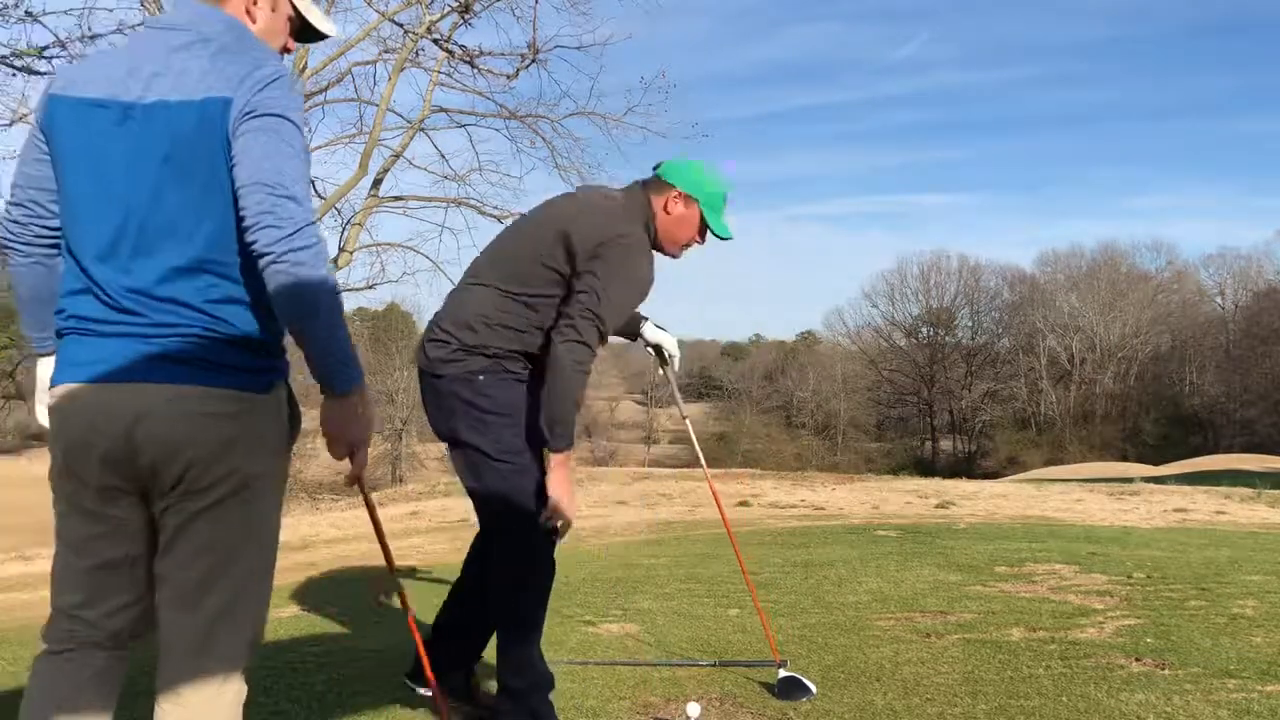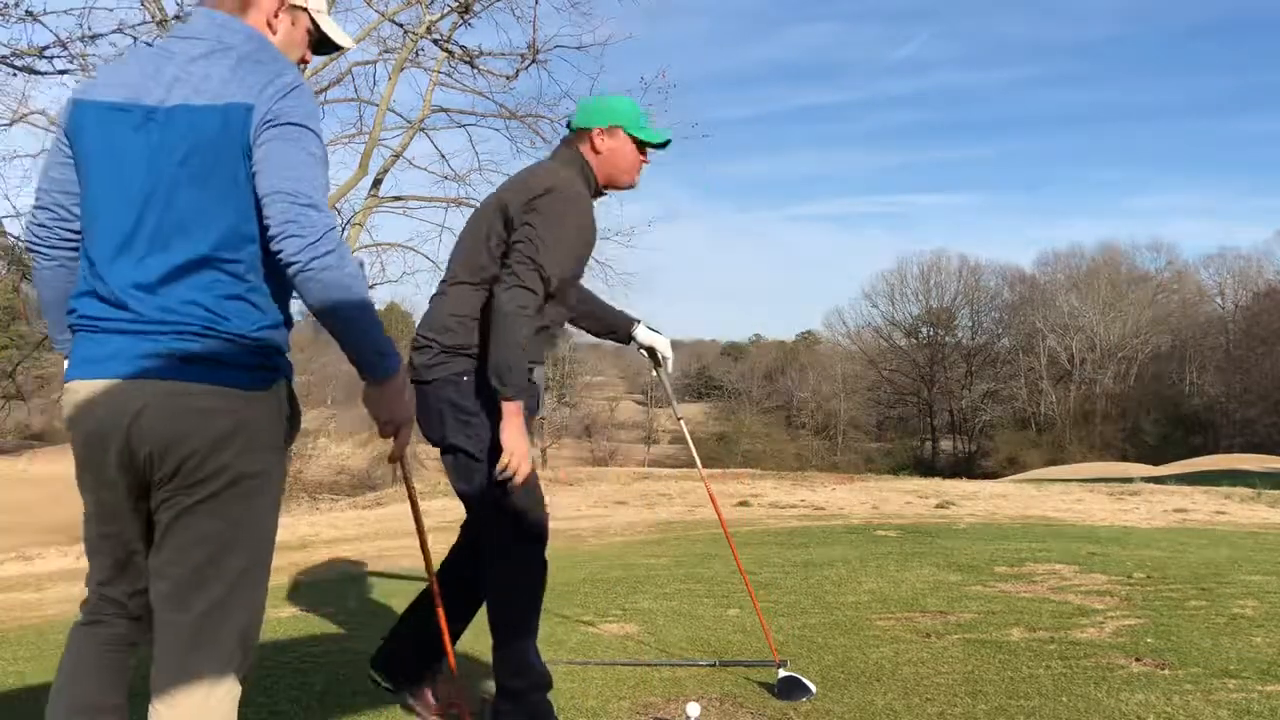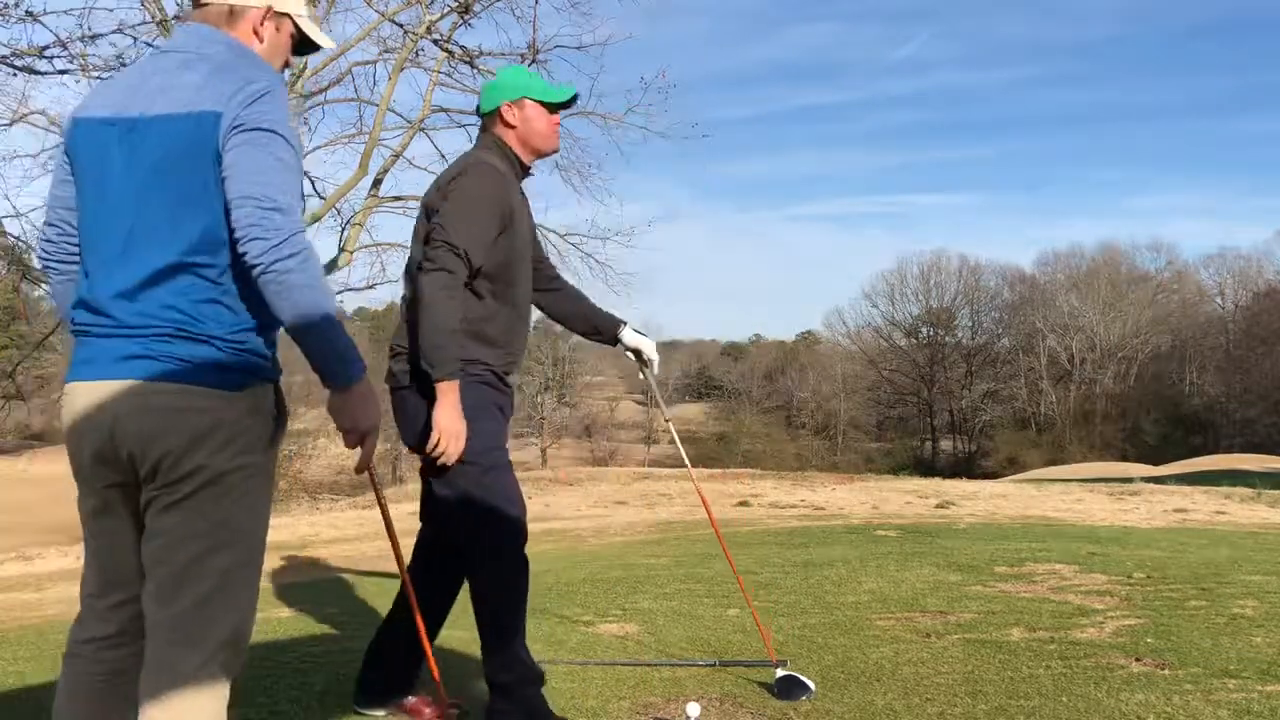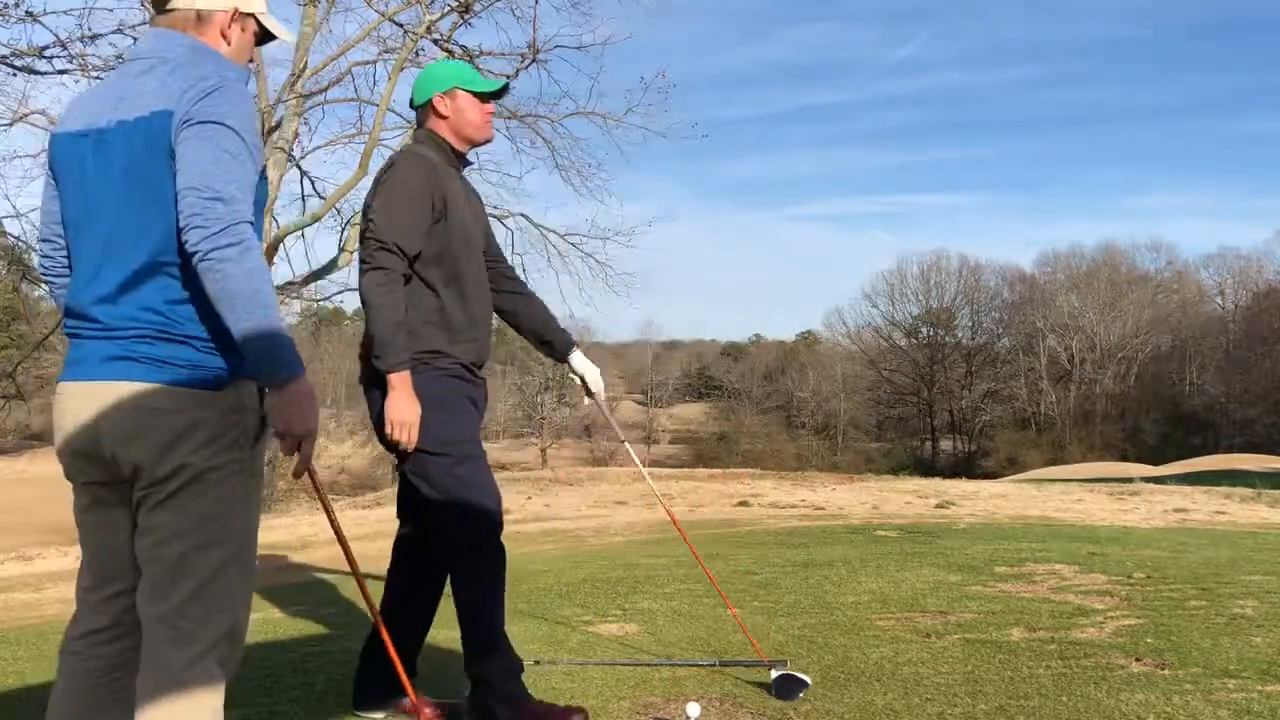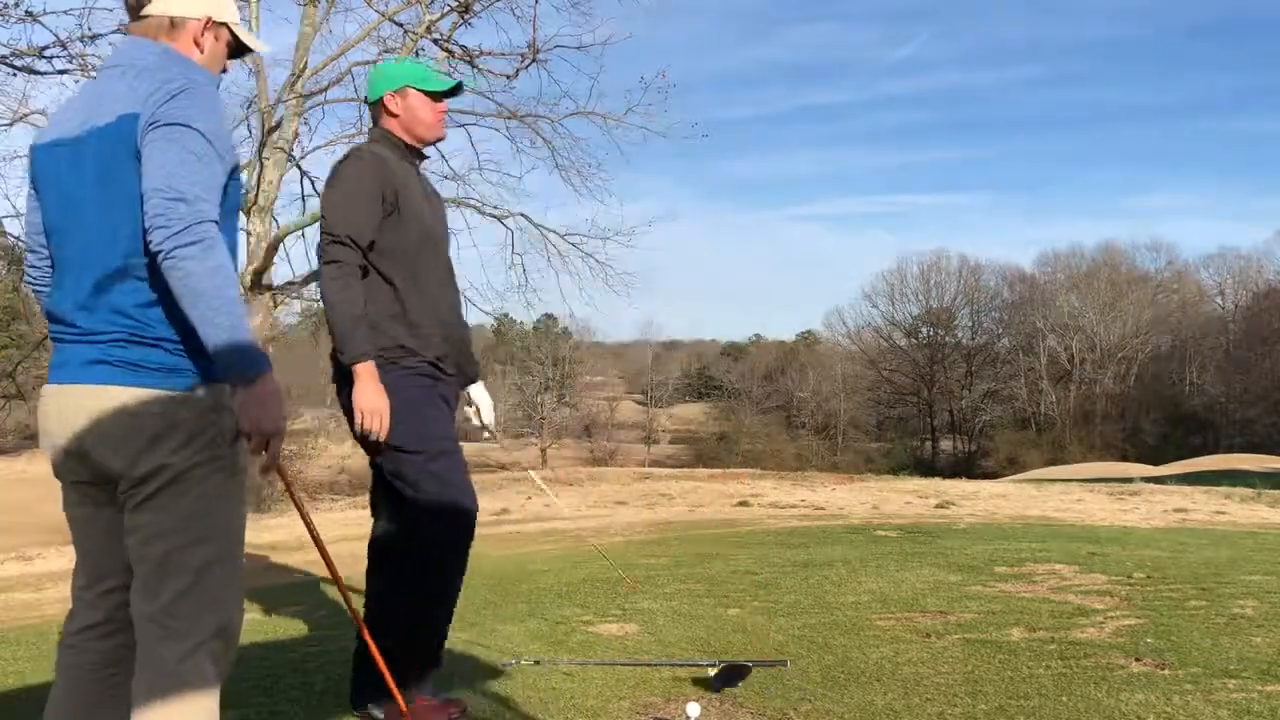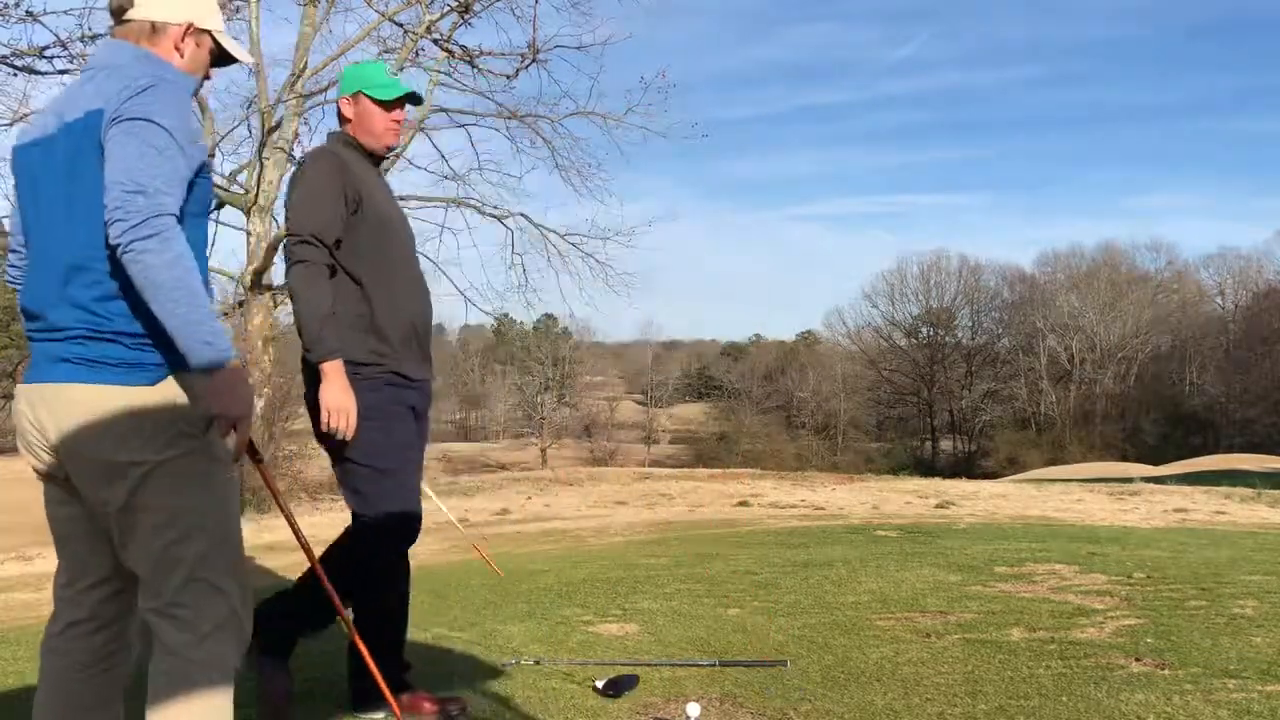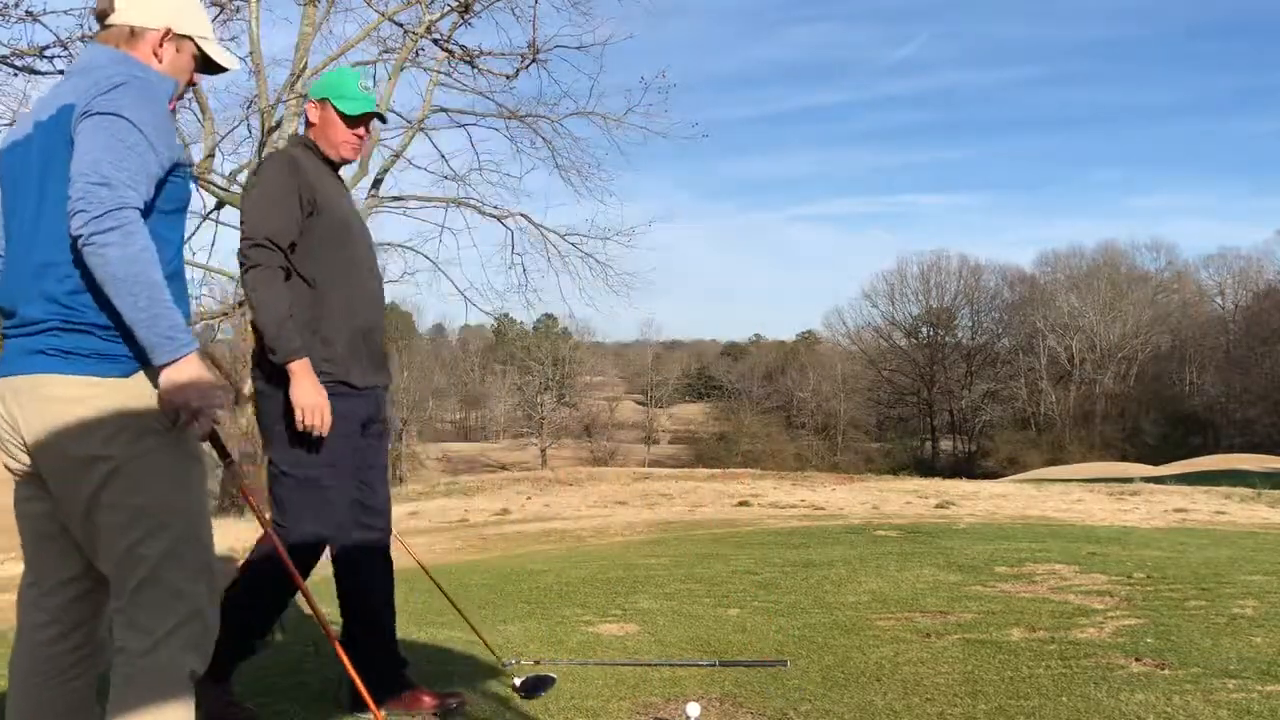
dt=0.2s
person 1, frame 1
left shoulder: (76, 78)
right shoulder: (254, 79)
right elbow: (284, 243)
right wrist: (344, 387)
left hip: (89, 396)
right hip: (220, 398)
left knee: (81, 639)
right knee: (207, 648)
person 1, frame 2
left shoulder: (102, 84)
right shoulder: (272, 87)
left elbow: (51, 239)
right elbow: (307, 246)
right wrist: (384, 371)
left hip: (101, 391)
right hip: (222, 396)
left knee: (112, 610)
right knee: (203, 641)
person 1, frame 3
left shoulder: (99, 102)
right shoulder: (249, 91)
left elbow: (60, 251)
right elbow: (271, 248)
right wrist: (350, 379)
left hip: (96, 395)
right hip: (210, 397)
left knee: (108, 618)
right knee: (195, 638)
person 1, frame 4
left shoulder: (79, 113)
right shoulder: (210, 89)
left elbow: (56, 261)
right elbow: (217, 239)
right wrist: (286, 376)
left hip: (86, 395)
right hip: (191, 397)
left knee: (105, 616)
right knee: (191, 634)
person 1, frame 5
left shoulder: (60, 122)
right shoulder: (181, 94)
left elbow: (42, 267)
right elbow: (183, 238)
right wrist: (252, 372)
left hip: (73, 397)
right hip: (170, 396)
left knee: (101, 613)
right knee: (187, 632)
person 1, frame 6
right shoulder: (152, 92)
right elbow: (142, 230)
right wrist: (218, 361)
right hip: (140, 393)
left knee: (88, 611)
right knee: (203, 615)
person 1, frame 7
right shoulder: (129, 93)
right elbow: (104, 221)
right wrist: (179, 354)
right hip: (112, 391)
left knee: (59, 615)
right knee: (170, 613)
person 2, frame 1
left shoulder: (606, 202)
right shoulder: (629, 249)
right elbow: (570, 351)
left wrist: (638, 326)
right wrist: (557, 463)
left hip: (466, 363)
right hip: (477, 369)
left knee: (511, 524)
right knee: (527, 532)
left ankle: (444, 665)
person 2, frame 2
left shoulder: (550, 184)
right shoulder: (567, 199)
left elbow: (559, 290)
right elbow: (514, 302)
left wrist: (631, 329)
right wrist: (513, 416)
left hip: (467, 375)
right hip: (466, 375)
left knee: (495, 527)
right knee: (518, 530)
left ankle: (405, 660)
person 2, frame 3
left shoulder: (502, 187)
right shoulder: (480, 180)
left elbow: (545, 287)
right elbow: (437, 282)
left wrist: (618, 332)
right wrist: (447, 395)
left hip: (472, 383)
right hip: (445, 384)
left knee: (451, 536)
right knee: (498, 530)
person 2, frame 4
left shoulder: (460, 189)
right shoulder: (412, 171)
left elbow: (503, 284)
right elbow: (380, 276)
left wrist: (568, 350)
right wrist: (399, 381)
left hip: (449, 381)
right hip: (418, 381)
left knee: (430, 533)
right knee: (474, 524)
person 2, frame 5
left shoulder: (418, 185)
right shoulder: (365, 167)
right elbow: (339, 270)
left wrist: (470, 377)
right wrist: (364, 371)
left hip: (426, 379)
right hip: (390, 377)
left knee: (406, 529)
right knee: (450, 515)
person 2, frame 6
left shoulder: (375, 184)
right shoulder: (326, 168)
right elbow: (307, 270)
right wrist: (332, 369)
left hip: (399, 382)
right hip: (356, 380)
left knee: (384, 527)
right knee: (390, 524)
right ankle: (273, 633)
person 2, frame 7
left shoulder: (335, 189)
right shoulder: (283, 170)
right elbow: (263, 271)
right wrist: (298, 369)
left hip: (359, 390)
right hip: (310, 387)
left knee: (367, 534)
right knee: (304, 535)
right ankle: (210, 666)
